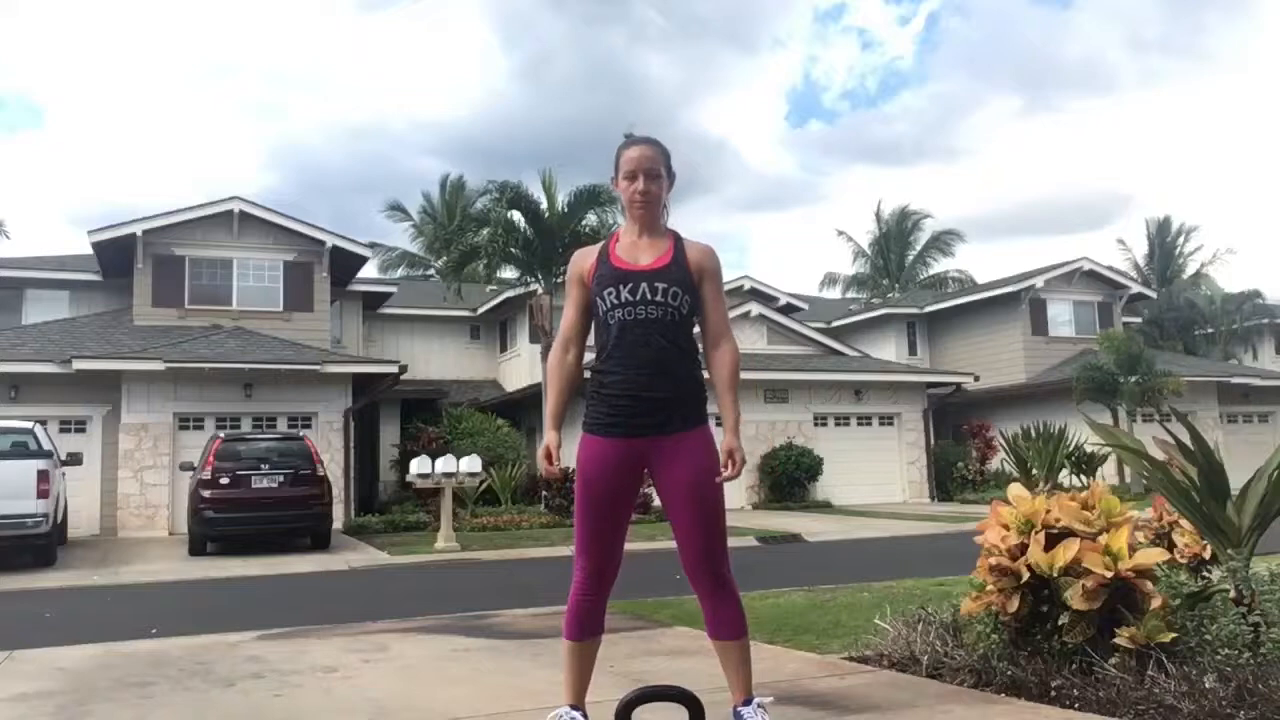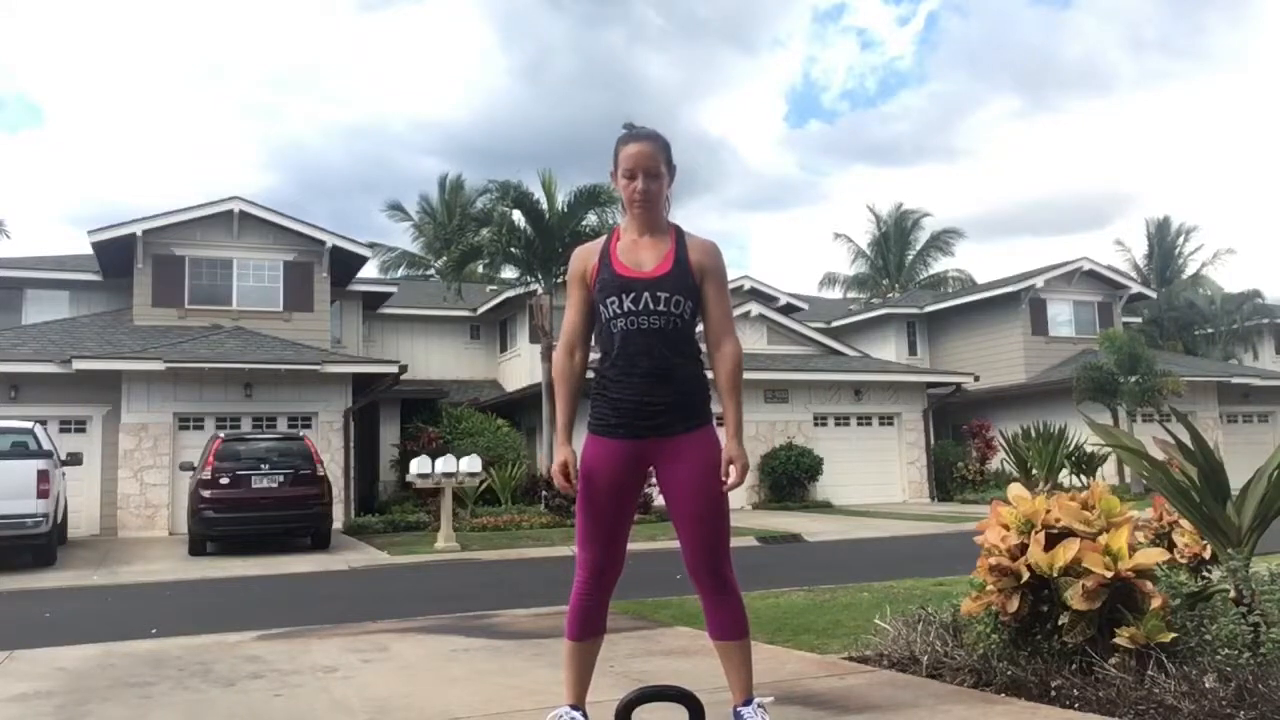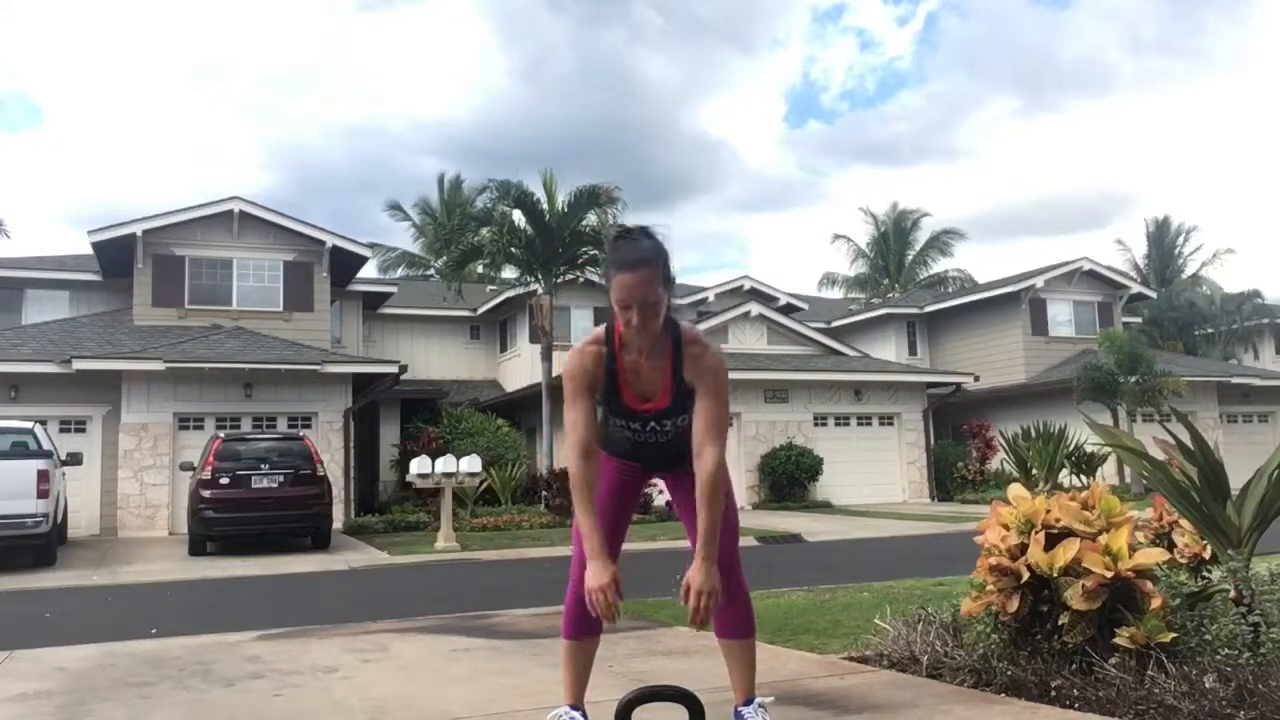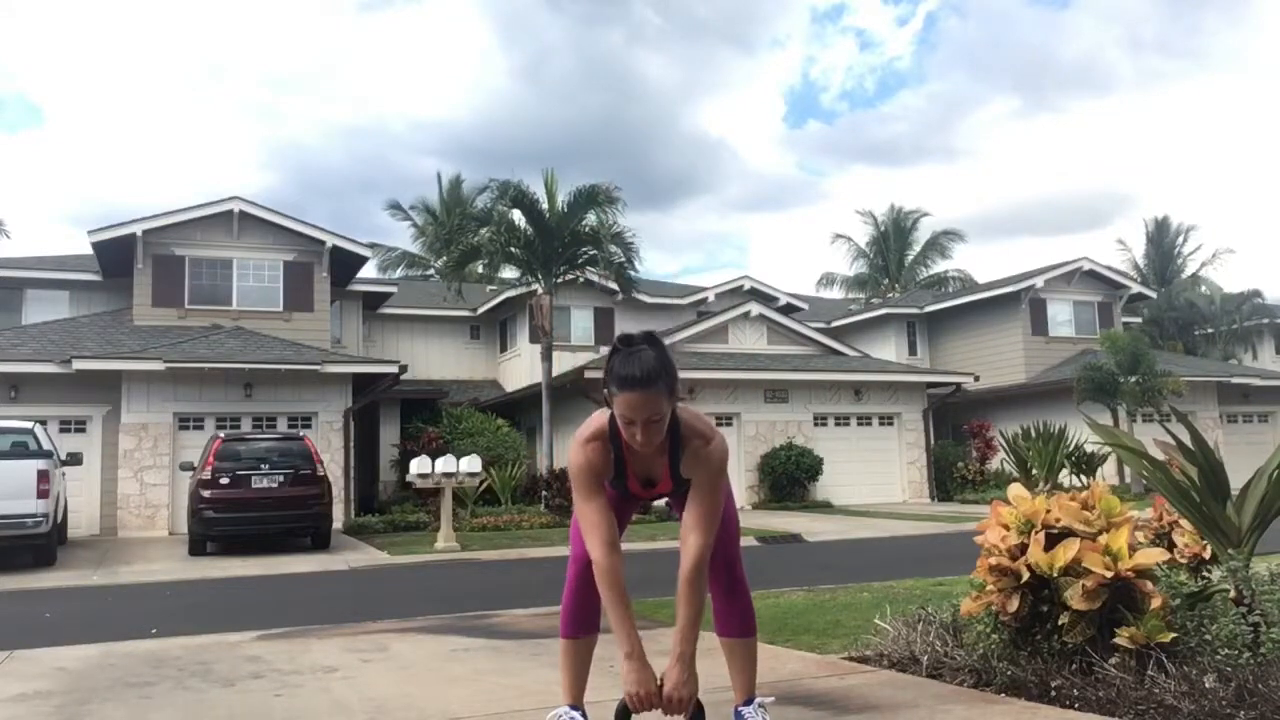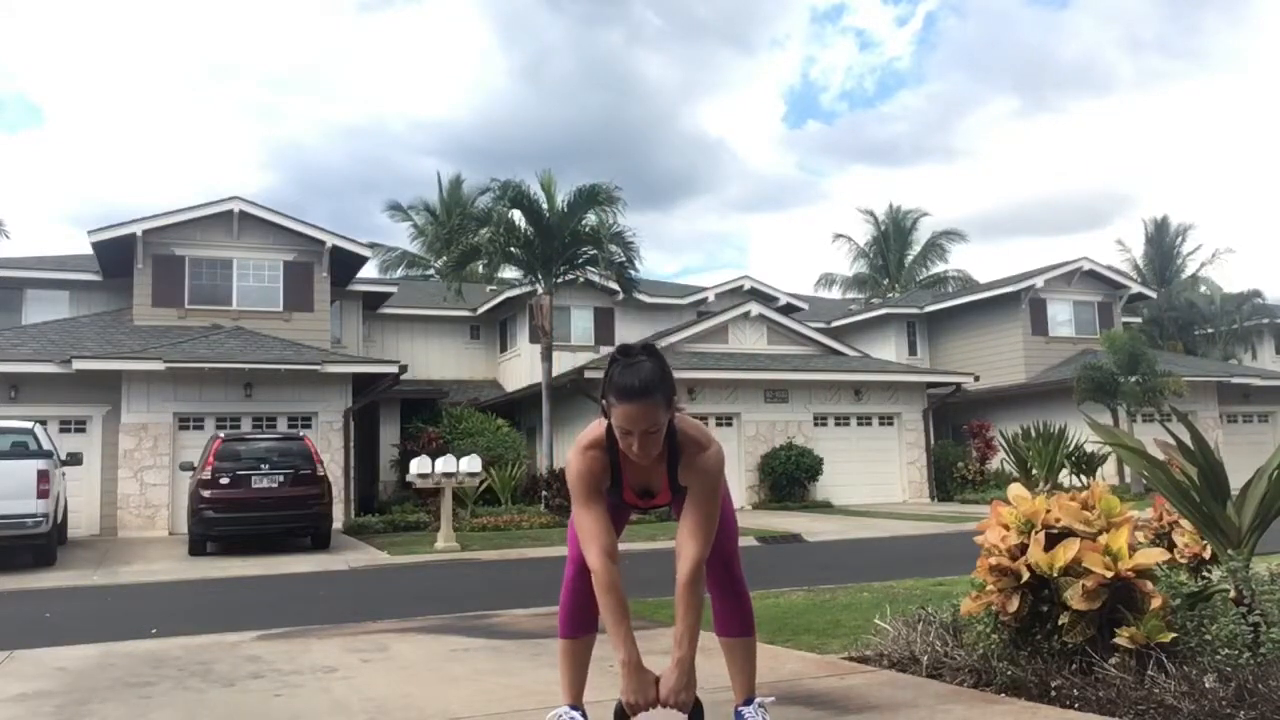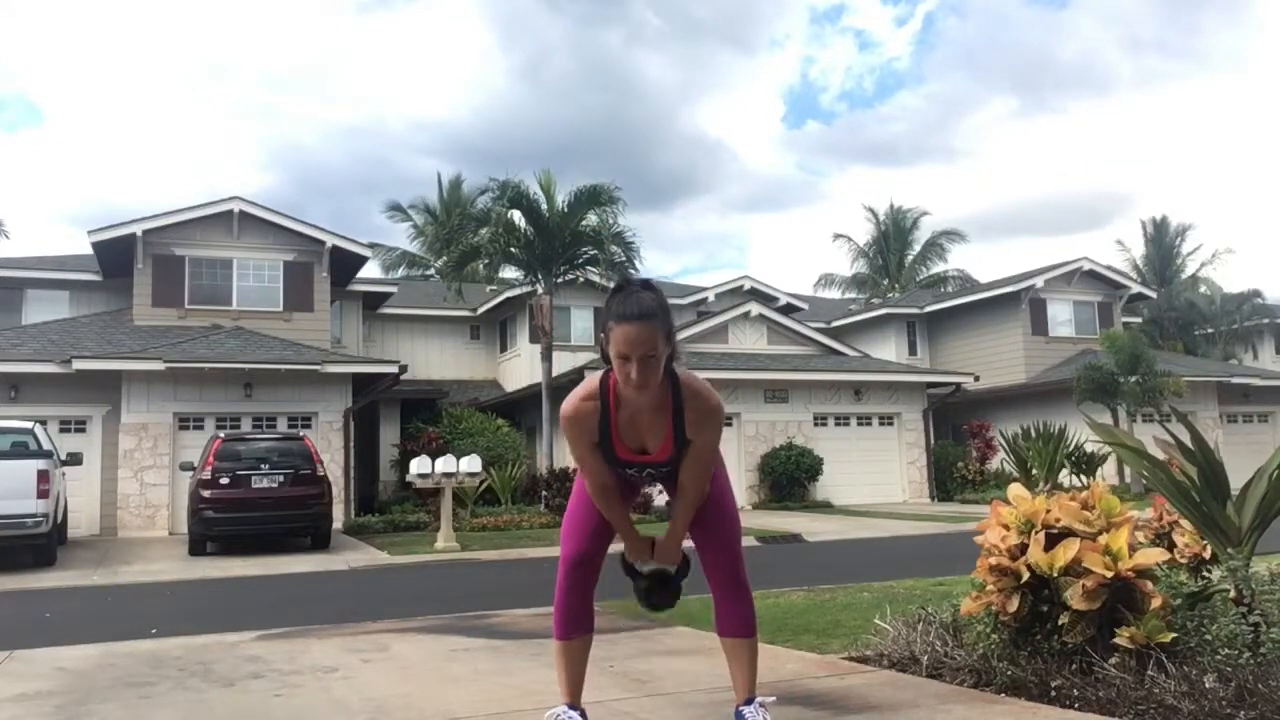
dt=0.5s
person 1, frame 1
left shoulder: (698, 257)
right shoulder: (587, 261)
left elbow: (720, 344)
right elbow: (567, 348)
left wrist: (731, 429)
right wrist: (552, 427)
left hip: (683, 431)
right hip: (607, 432)
left knee: (711, 572)
right knee: (591, 575)
person 1, frame 2
left shoulder: (700, 254)
right shoulder: (588, 258)
left elbow: (724, 347)
right elbow: (570, 352)
left wrist: (734, 435)
right wrist: (563, 440)
left hip: (687, 433)
right hip: (610, 435)
left knee: (712, 573)
right knee: (594, 574)
person 1, frame 3
left shoulder: (700, 356)
right shoulder: (587, 357)
left elbow: (710, 453)
right elbow: (580, 457)
left wrist: (704, 561)
right wrist: (598, 558)
left hip: (684, 457)
right hip: (618, 456)
left knee: (723, 571)
right knee: (586, 575)
person 1, frame 4
left shoulder: (706, 445)
right shoulder: (588, 447)
left elbow: (694, 561)
right elbow: (604, 557)
left wrist: (683, 660)
right wrist: (632, 659)
left hip: (688, 478)
right hip: (615, 480)
left knee: (725, 567)
right knee: (583, 567)
person 1, frame 5
left shoulder: (702, 453)
right shoulder: (586, 456)
left elbow: (691, 567)
right elbow: (602, 564)
left wrist: (682, 664)
right wrist: (630, 665)
left hip: (687, 482)
right hip: (611, 488)
left knee: (725, 570)
right knee: (580, 572)
person 1, frame 6
left shoulder: (703, 403)
right shoulder: (579, 408)
left elbow: (690, 487)
right elbow: (601, 484)
left wrist: (671, 543)
right wrist: (630, 541)
left hip: (687, 465)
right hip: (613, 471)
left knee: (728, 569)
right knee: (574, 564)
